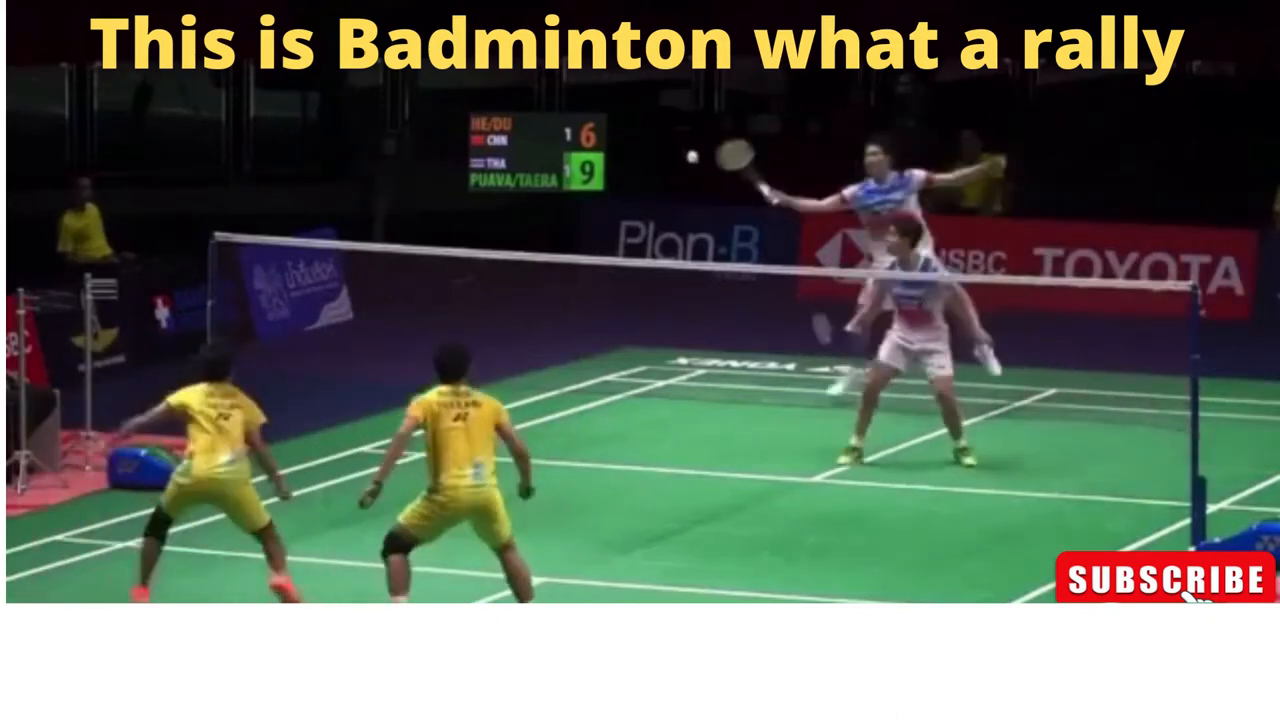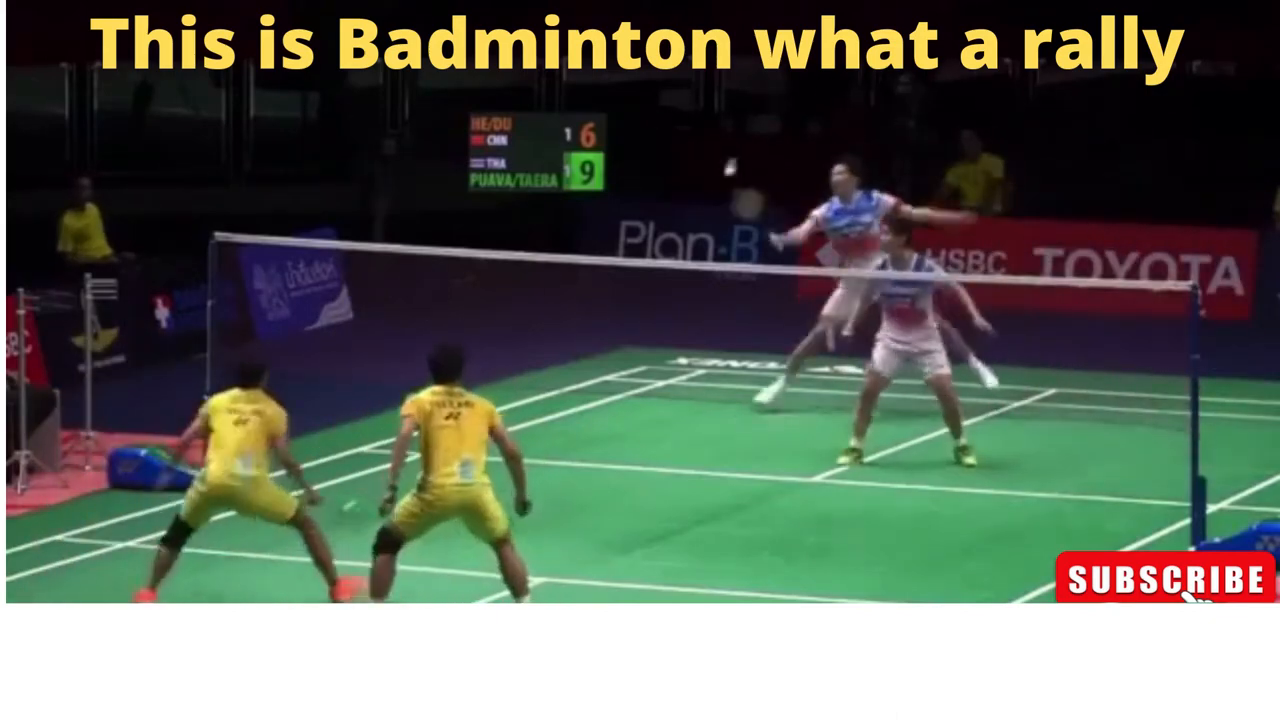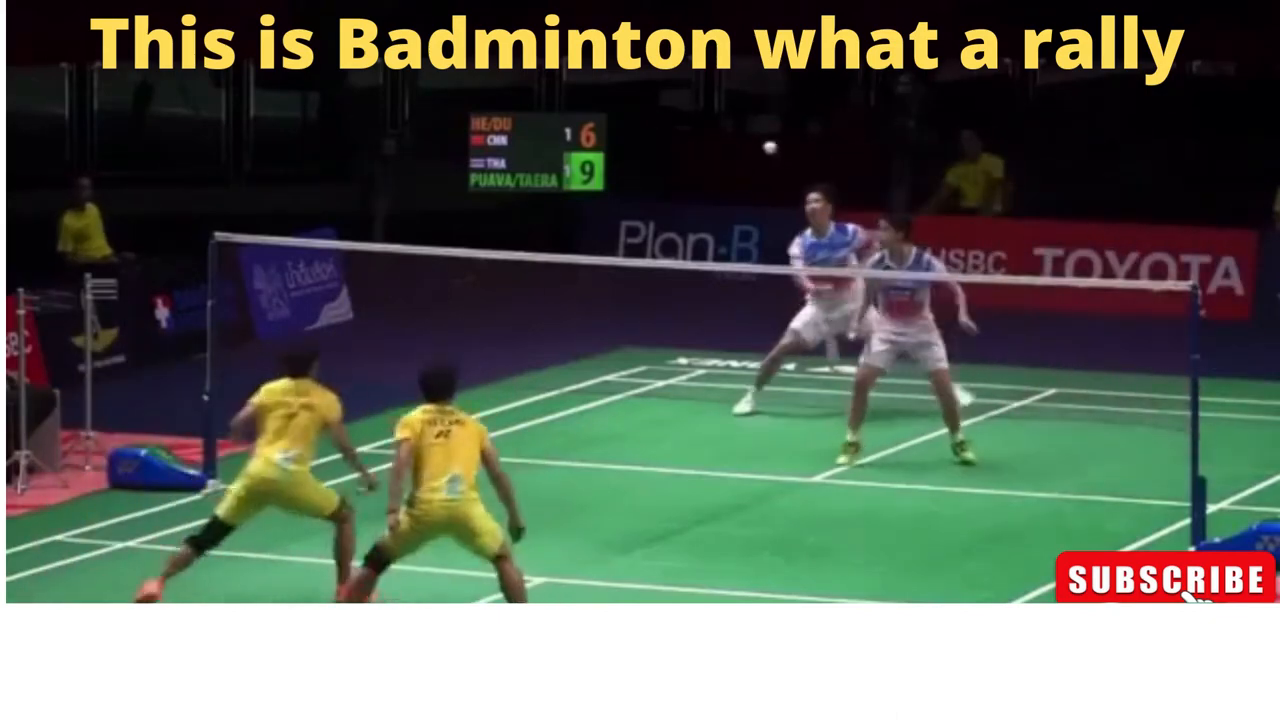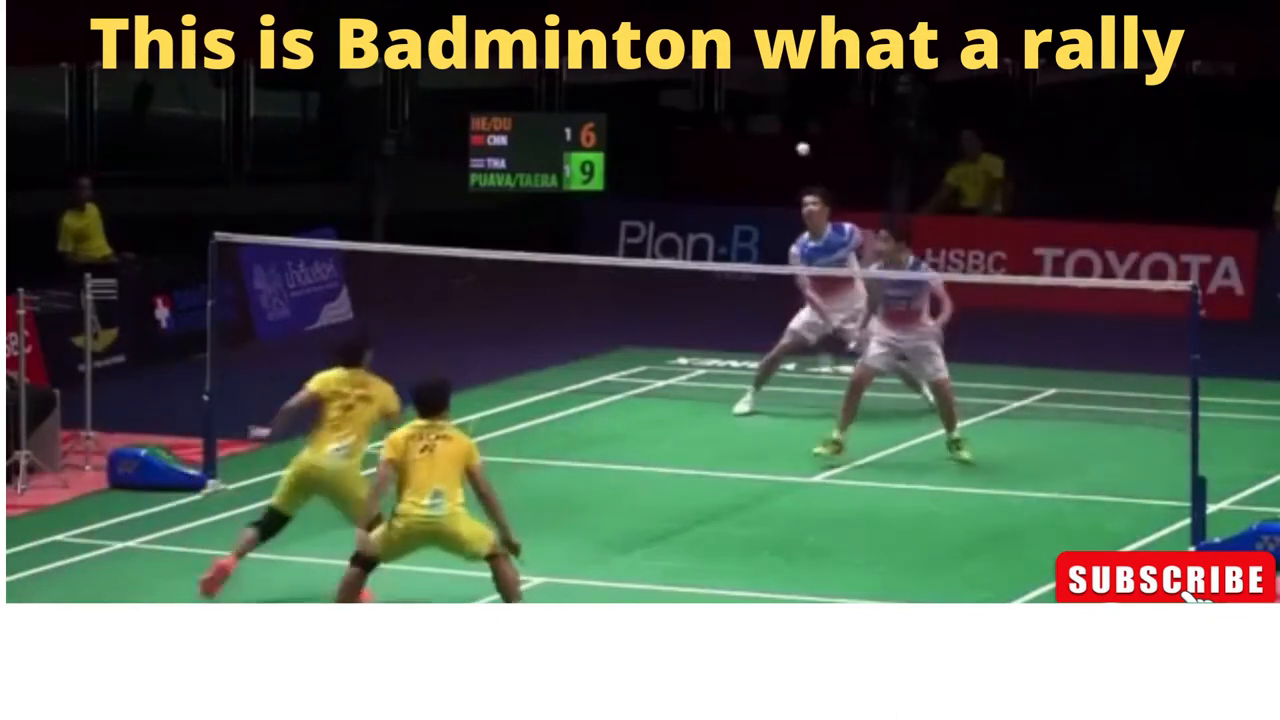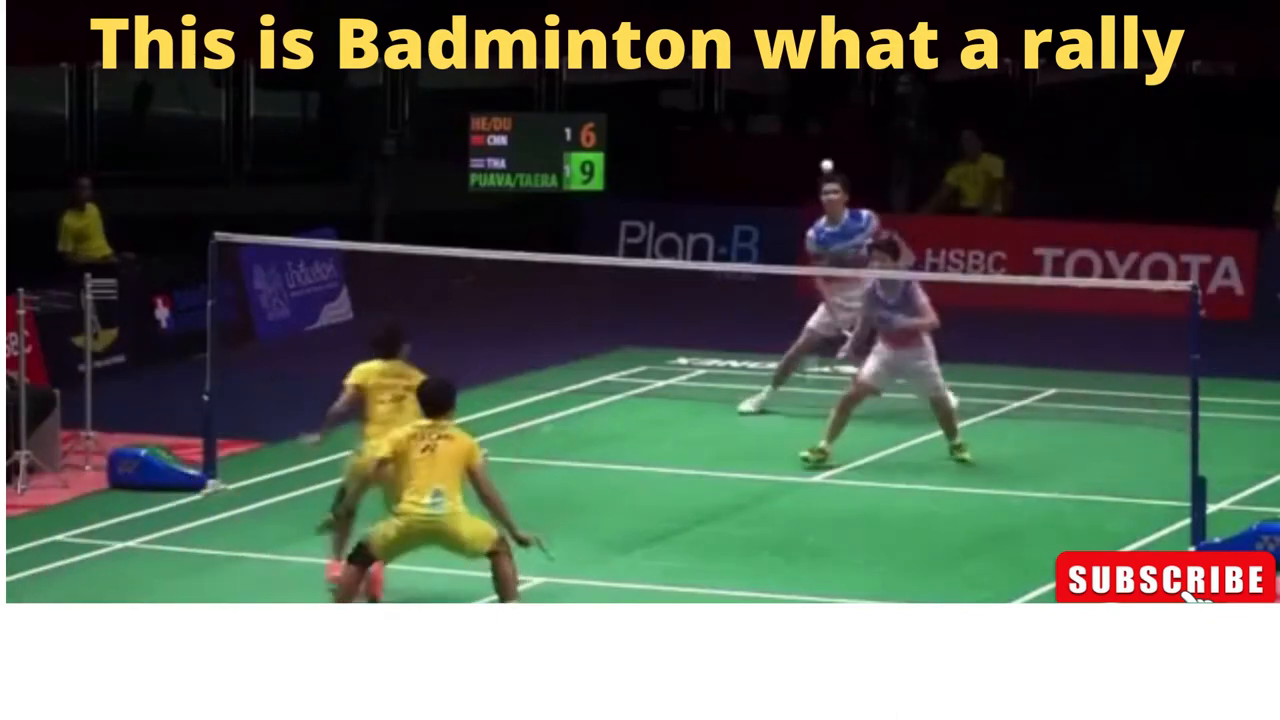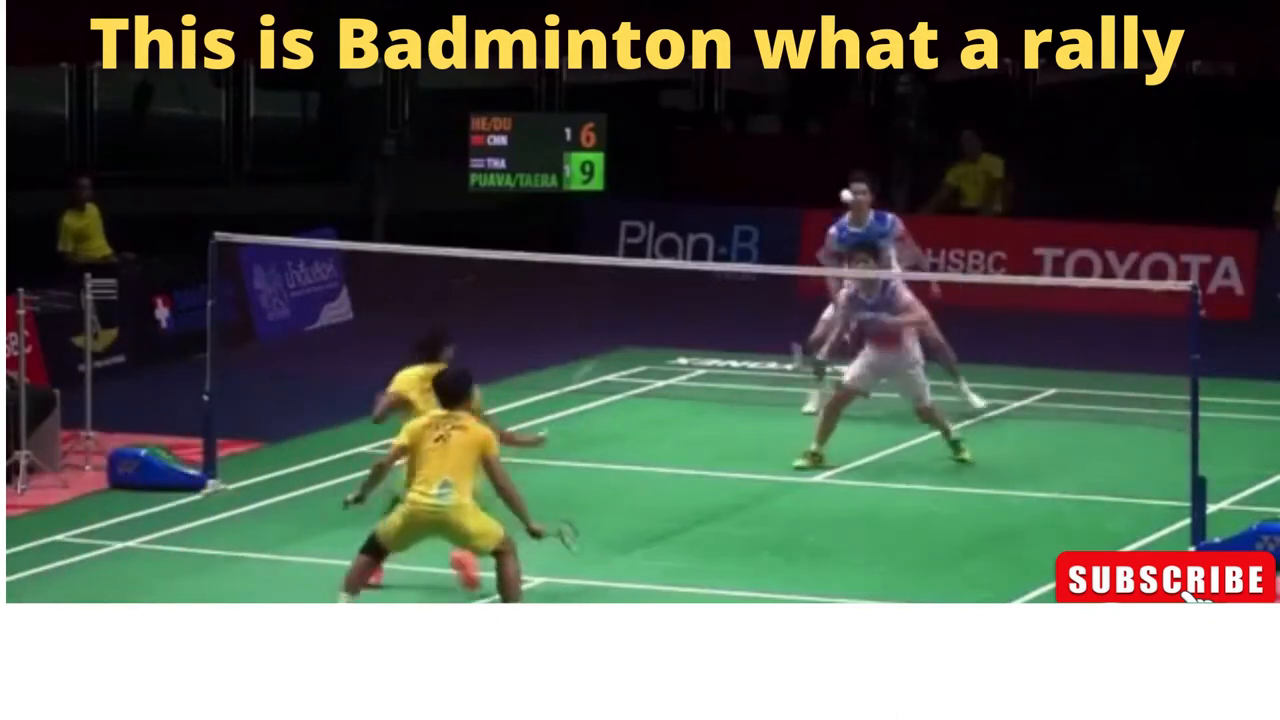
dt=0.1s
person 1, frame 1
left shoulder: (189, 395)
right shoulder: (245, 403)
left elbow: (142, 421)
right elbow: (259, 448)
left wrist: (112, 440)
right wrist: (278, 481)
left hip: (196, 474)
right hip: (232, 476)
left knee: (158, 523)
right knee: (269, 535)
left ankle: (142, 590)
right ankle: (281, 578)
person 1, frame 2
left shoulder: (216, 402)
right shoulder: (272, 409)
left elbow: (184, 441)
right elbow: (283, 454)
right wrist: (306, 488)
left hip: (214, 480)
right hip: (249, 482)
left knee: (178, 532)
right knee: (305, 524)
left ankle: (148, 594)
right ankle: (337, 586)
person 1, frame 3
left shoulder: (271, 391)
right shoulder: (327, 399)
left elbow: (237, 424)
right elbow: (342, 443)
right wrist: (365, 473)
left hip: (260, 472)
right hip: (292, 476)
left knee: (210, 535)
right knee: (345, 517)
left ankle: (156, 585)
person 1, frame 4
left shoulder: (325, 379)
right shoulder: (383, 390)
left elbow: (291, 407)
left wrist: (270, 431)
left hip: (310, 462)
right hip: (343, 468)
left knee: (269, 523)
right knee: (373, 524)
left ankle: (230, 561)
person 1, frame 5
left shoulder: (364, 372)
right shoulder: (418, 380)
left elbow: (340, 408)
left wrist: (320, 432)
left hip: (368, 456)
left knee: (345, 502)
left ankle: (337, 564)
right ankle: (375, 569)
person 1, frame 6
left shoulder: (407, 377)
left elbow: (379, 415)
right elbow: (491, 430)
left wrist: (383, 402)
right wrist: (524, 441)
left knee: (398, 510)
left ankle: (372, 568)
right ankle: (464, 551)
person 2, frame 1
left shoulder: (909, 180)
right shoulder: (858, 193)
left elbow: (953, 179)
right elbow: (820, 207)
left wrist: (988, 167)
right wrist: (783, 199)
right hip: (886, 266)
right ankle: (853, 373)
person 2, frame 2
left shoulder: (874, 201)
right shoulder: (825, 212)
left elbow: (912, 214)
right elbow: (801, 233)
left wrist: (959, 217)
right wrist: (783, 239)
right hip: (853, 281)
right knee: (820, 333)
left ankle: (972, 362)
right ankle: (783, 381)
person 2, frame 3
left shoulder: (851, 233)
right shoulder: (800, 244)
right elbow: (799, 276)
right wrist: (811, 287)
left hip: (854, 303)
right hip: (821, 306)
right knee: (783, 349)
right ankle: (754, 395)
person 2, frame 4
left shoulder: (848, 232)
right shoulder: (799, 250)
right elbow: (806, 289)
right wrist: (824, 312)
left hip: (854, 305)
right hip: (820, 310)
right knee: (782, 350)
left ankle: (922, 391)
right ankle: (752, 396)
person 2, frame 5
left shoulder: (865, 219)
right shoulder: (815, 234)
right elbow: (819, 277)
left wrist: (905, 261)
right wrist: (832, 306)
right hip: (836, 299)
right knee: (802, 347)
right ankle: (767, 394)
person 2, frame 6
left shoulder: (888, 222)
right shoulder: (836, 232)
left elbow: (912, 249)
right elbow: (830, 269)
right wrist: (836, 297)
left knee: (935, 340)
right knee: (817, 340)
left ankle: (964, 389)
right ankle: (819, 391)
person 3, frame 1
left shoulder: (933, 270)
right shoulder: (888, 270)
left elbow: (962, 299)
right elbow: (873, 304)
left wrist: (976, 327)
right wrist: (855, 324)
left hip: (933, 339)
right hip: (900, 336)
left knee: (944, 392)
right knee: (871, 386)
left ankle: (961, 447)
right ankle: (855, 446)
person 3, frame 2
left shoulder: (927, 269)
right shoulder: (879, 269)
left elbow: (959, 291)
right elbow: (864, 300)
left wrist: (976, 317)
left hip: (925, 338)
right hip: (890, 338)
left knee: (946, 393)
right knee: (869, 391)
left ankle: (961, 447)
right ankle: (855, 447)
person 3, frame 3
left shoulder: (925, 262)
right shoulder: (876, 263)
left elbow: (955, 289)
right elbow: (869, 296)
left wrist: (962, 315)
right wrist: (857, 323)
left hip: (921, 330)
right hip: (886, 330)
left knee: (944, 386)
right knee: (861, 382)
left ankle: (958, 441)
right ankle: (852, 442)
person 3, frame 4
left shoulder: (922, 271)
right shoulder: (876, 272)
left elbow: (946, 304)
left wrist: (938, 323)
left hip: (920, 337)
right hip: (887, 336)
left knee: (943, 389)
right knee: (856, 382)
left ankle: (954, 441)
right ankle: (837, 440)
person 3, frame 5
left shoulder: (911, 290)
right shoulder: (870, 293)
left elbow: (932, 322)
right elbow: (865, 324)
left wrist: (908, 323)
right wrist: (848, 347)
left hip: (918, 356)
right hip: (886, 353)
left knee: (941, 404)
right knee: (850, 397)
left ankle: (956, 444)
right ankle: (823, 449)
person 3, frame 6
left shoulder: (893, 290)
right shoulder: (849, 297)
left elbow: (923, 316)
right elbow: (841, 326)
left wrist: (894, 321)
left hip: (905, 358)
right hip: (873, 356)
left knee: (925, 412)
right knee: (836, 399)
left ankle: (952, 438)
right ankle: (816, 451)
person 4, frame 1
left shoulder: (426, 402)
right shoulder: (489, 404)
left elbow: (401, 437)
right elbow: (520, 449)
left wrist: (378, 482)
right wrist: (527, 482)
left hip: (447, 494)
right hip: (485, 492)
left knee: (394, 546)
right knee: (507, 551)
person 4, frame 2
left shoulder: (419, 402)
right shoulder: (482, 406)
left elbow: (403, 438)
right elbow: (512, 452)
left wrist: (392, 487)
right wrist: (522, 493)
left hip: (436, 491)
right hip: (476, 490)
left knee: (386, 544)
right knee: (504, 546)
person 4, frame 3
left shoulder: (412, 421)
right shoulder: (473, 426)
left elbow: (402, 462)
right elbow: (498, 475)
left wrist: (393, 510)
right wrist: (516, 518)
left hip: (425, 507)
right hip: (465, 506)
left knee: (376, 560)
right knee: (503, 557)
person 4, frame 4
left shoulder: (398, 438)
right shoulder: (463, 442)
left elbow: (380, 482)
right elbow: (485, 493)
left wrist: (363, 529)
right wrist: (507, 535)
left hip: (408, 521)
right hip: (451, 520)
left knee: (362, 561)
right knee: (499, 554)
person 4, frame 5
left shoulder: (400, 436)
right shoulder: (465, 441)
left elbow: (366, 476)
right elbow: (487, 492)
left wrist: (340, 513)
right wrist: (514, 531)
left hip: (408, 519)
right hip: (451, 519)
left knee: (359, 558)
right knee: (500, 550)
person 4, frame 6
left shoulder: (417, 425)
right shoulder: (481, 433)
left elbow: (382, 464)
right elbow: (501, 485)
left wrist: (360, 494)
right wrist: (527, 521)
left hip: (415, 508)
right hip: (457, 511)
left knee: (370, 552)
right knee: (506, 550)
